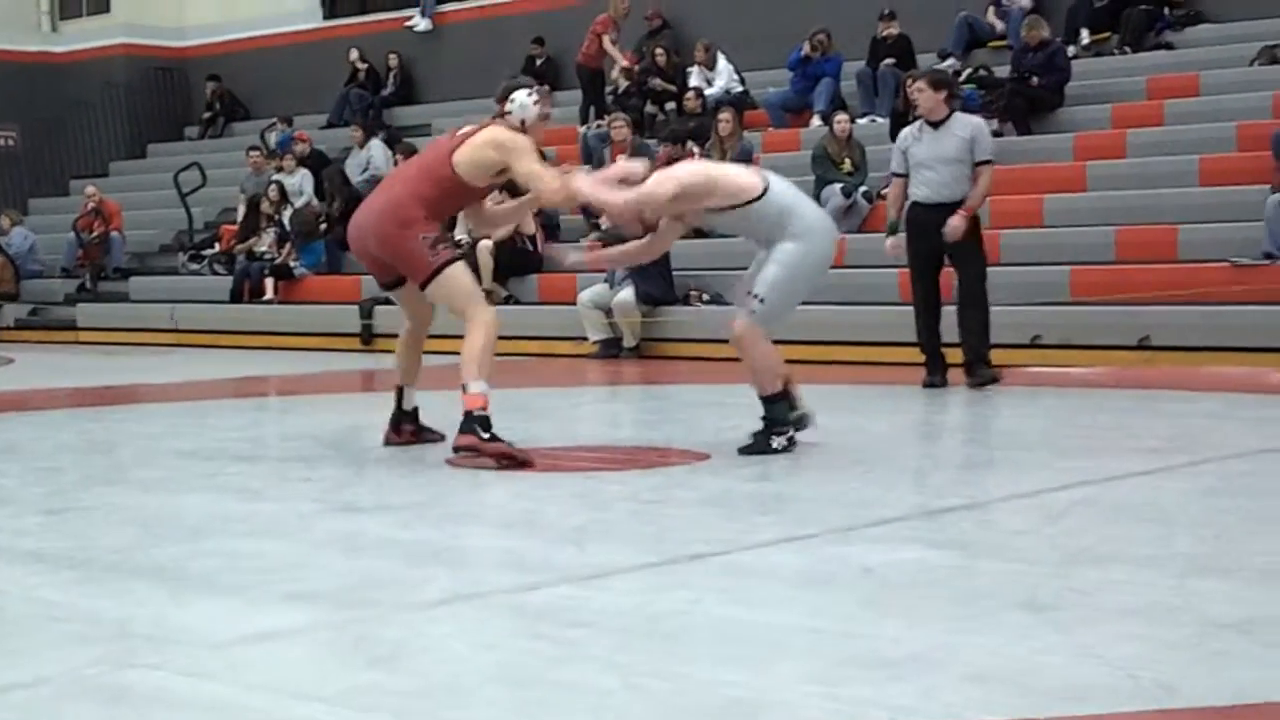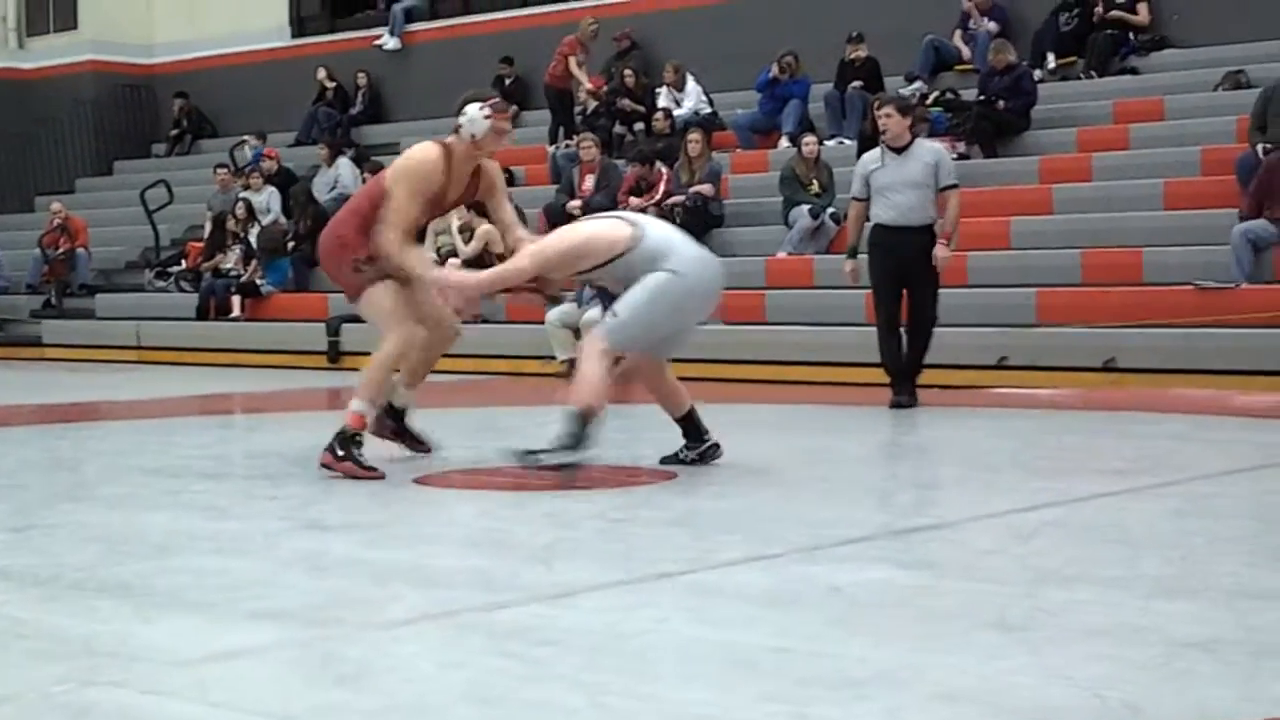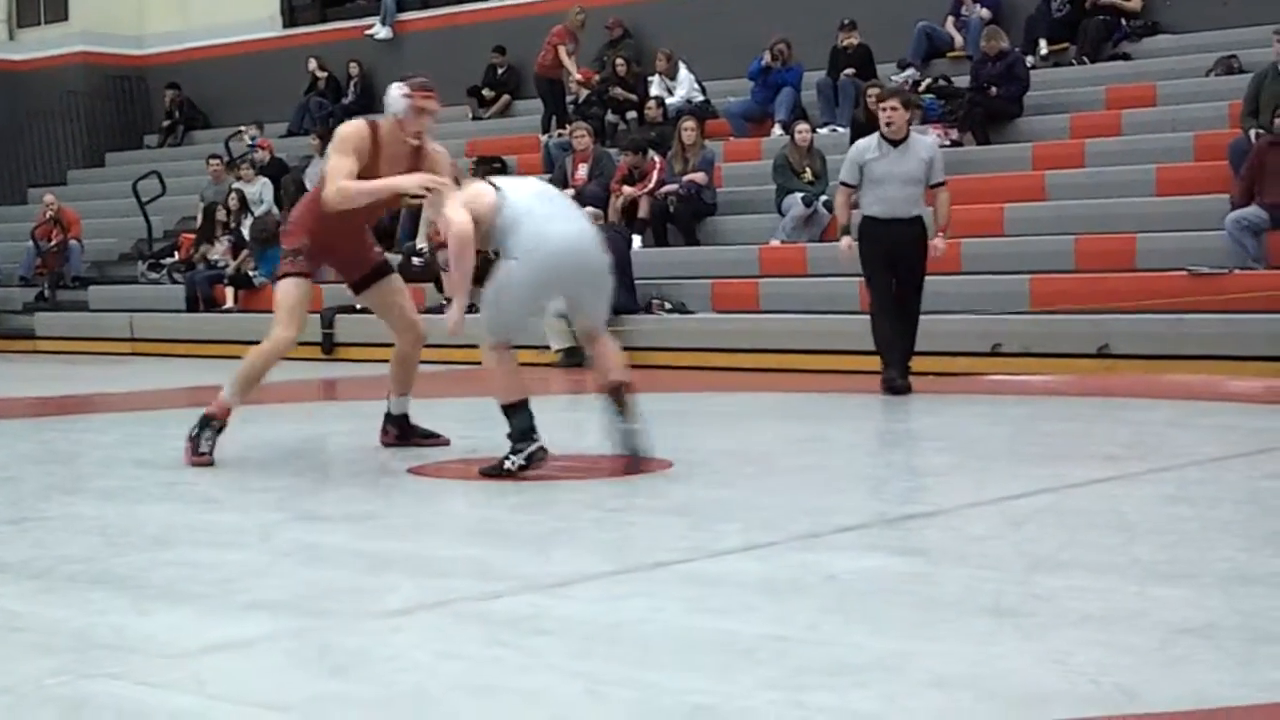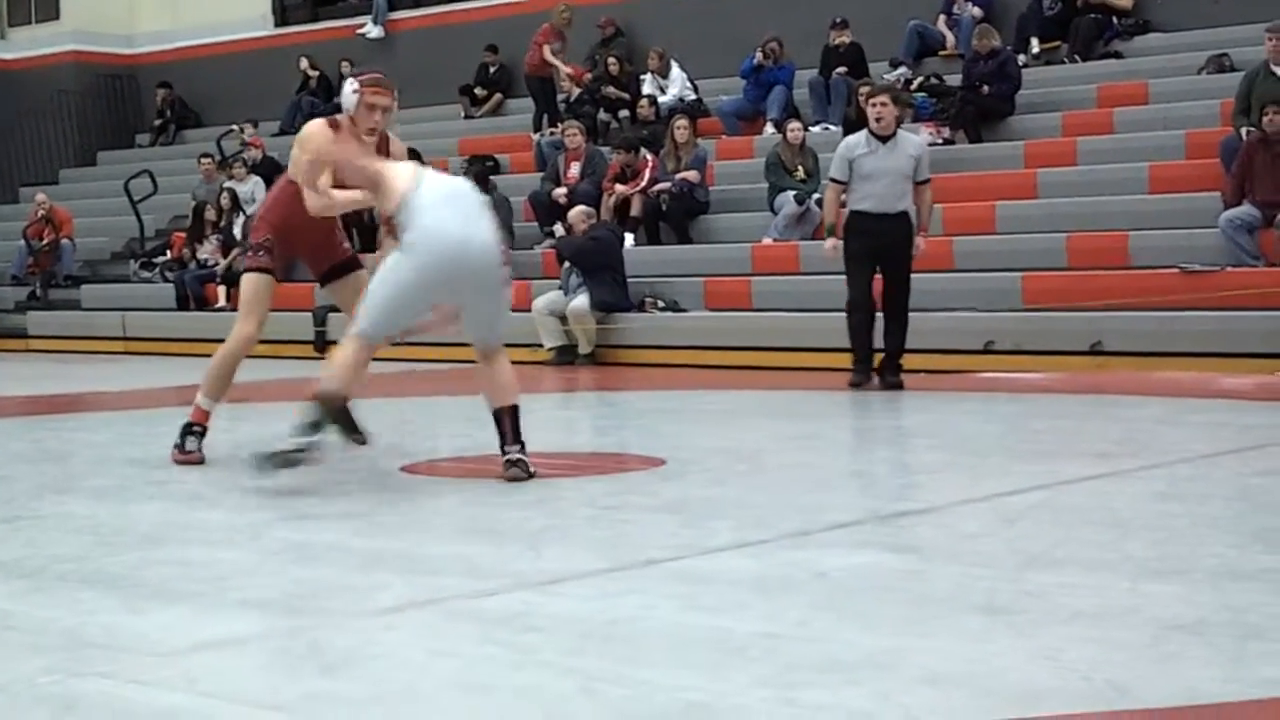
dt=0.3s
person 1, frame 1
left shoulder: (471, 137)
right shoulder: (508, 143)
left elbow: (487, 219)
right elbow: (558, 193)
left wrist: (533, 199)
left hip: (365, 224)
right hip: (402, 225)
left knee: (421, 317)
right knee: (481, 317)
left ankle: (404, 420)
right ankle: (474, 427)
person 1, frame 2
left shoulder: (486, 172)
right shoulder: (428, 161)
left elbow: (514, 232)
right elbow: (390, 240)
right wrist: (433, 288)
left hip: (380, 246)
right hip: (347, 241)
left knee: (446, 329)
right knee: (404, 334)
left ankle: (390, 411)
right ankle: (344, 444)
person 1, frame 3
left shoulder: (432, 157)
right shoulder: (355, 134)
right elbow: (335, 195)
right wrist: (397, 183)
left hip: (354, 240)
right hip: (308, 232)
left knee: (412, 330)
right knee: (284, 339)
left ankle: (397, 423)
right ankle: (211, 423)
person 1, frame 4
left shoulder: (392, 149)
right shoulder: (317, 134)
right elbow: (317, 203)
right wrist: (373, 195)
left hip: (323, 233)
right hip: (276, 230)
right knee: (248, 332)
right ankle: (194, 426)
person 2, frame 1
left shoulder: (973, 127)
right shoulder: (907, 137)
left elbow: (984, 176)
right elbow: (897, 186)
left wrist: (964, 214)
right wrist: (892, 229)
left hip: (960, 217)
right hip: (921, 219)
left knee: (973, 289)
right knee: (925, 297)
left ankle: (977, 363)
right ankle: (935, 367)
person 2, frame 2
left shoulder: (935, 153)
right shoulder: (868, 161)
left elbow: (952, 199)
right elbow: (857, 210)
left wrist: (944, 241)
right wrist: (851, 253)
left hip: (922, 240)
right hip: (884, 241)
left knee: (923, 317)
right knee: (887, 318)
left ankle: (909, 379)
right ankle: (900, 386)
person 2, frame 3
left shoulder: (928, 148)
right shoulder: (861, 149)
left elbow: (940, 193)
right elbow: (843, 195)
left wrist: (940, 233)
right wrist: (844, 232)
left hip: (912, 231)
right hip: (874, 231)
left knee: (908, 304)
right knee: (882, 304)
left ankle: (901, 368)
right ankle: (892, 369)
person 2, frame 4
left shoulder: (915, 146)
right shoulder: (850, 146)
left elbow: (923, 191)
right elbow: (833, 192)
left wrist: (922, 231)
right wrist: (831, 233)
left hip: (898, 227)
right hip: (860, 226)
left knee: (897, 301)
right knee: (860, 299)
left ankle: (891, 367)
right ankle: (861, 364)
person 3, frame 1
left shoulder: (674, 182)
right shoulder: (679, 208)
left elbow: (620, 203)
right elbow: (644, 251)
left wrist: (582, 184)
right wrist: (582, 259)
left hip: (807, 235)
right hip: (791, 237)
left knee: (746, 332)
right knee: (748, 331)
left ankle: (780, 428)
right ankle: (787, 413)
person 3, frame 2
left shoulder: (554, 250)
right shoulder: (587, 241)
left elbow: (482, 283)
left wrist: (439, 276)
left hip: (682, 273)
right hip: (703, 271)
left knee: (596, 349)
right knee: (647, 365)
left ankle: (570, 446)
right ankle: (700, 442)
person 3, frame 3
left shoulder: (457, 202)
right shoulder: (522, 188)
left elbow: (462, 233)
left wrist: (460, 300)
left hip: (540, 253)
right hip: (588, 248)
left knee: (496, 347)
right knee: (593, 334)
left ankle: (525, 443)
right ankle: (625, 418)
person 3, frame 4
left shoulder: (394, 176)
right shoulder: (466, 190)
left elbow: (339, 149)
right wrist: (447, 312)
left hip: (428, 250)
right hip: (486, 256)
left knee: (360, 342)
right knee: (491, 352)
left ankle: (307, 435)
right ankle: (514, 450)
